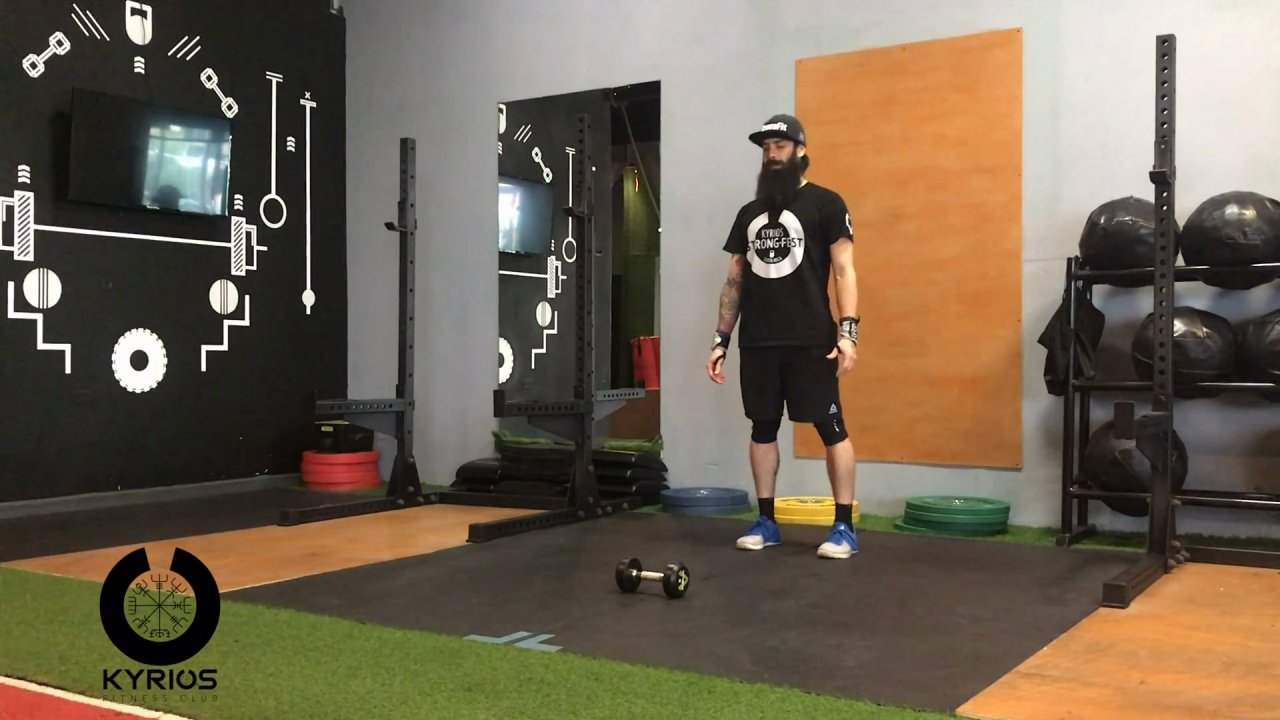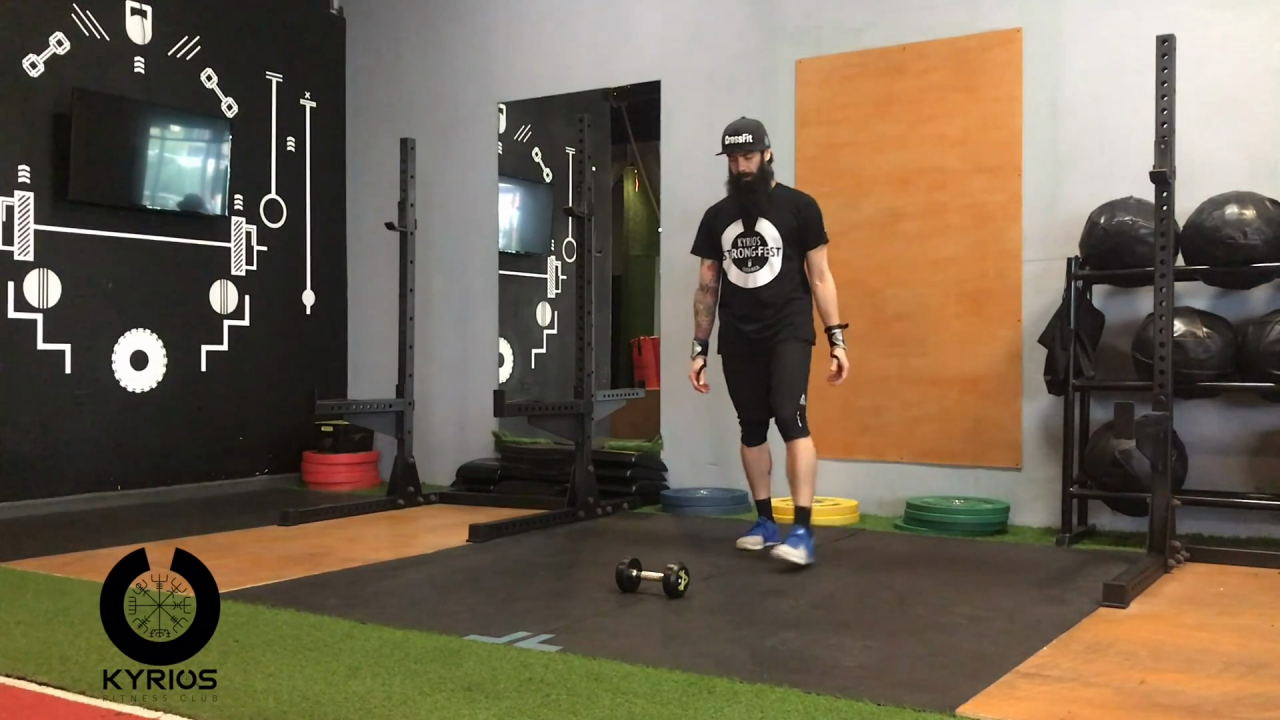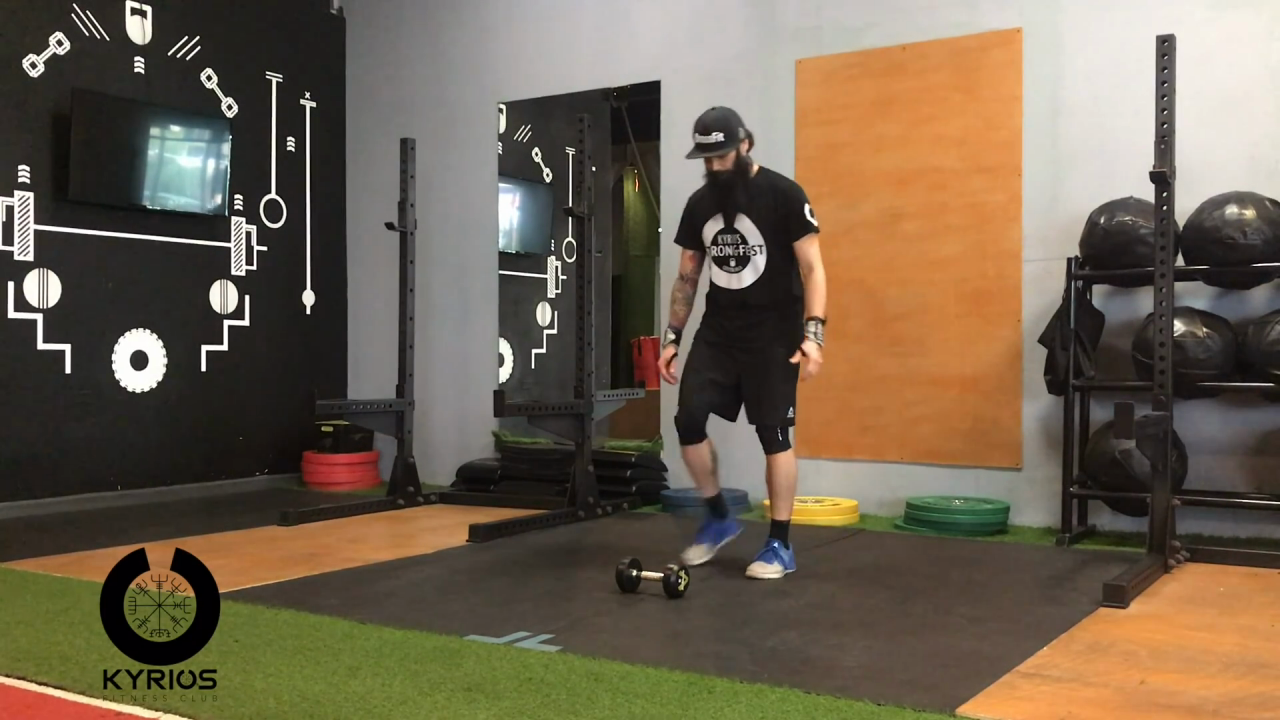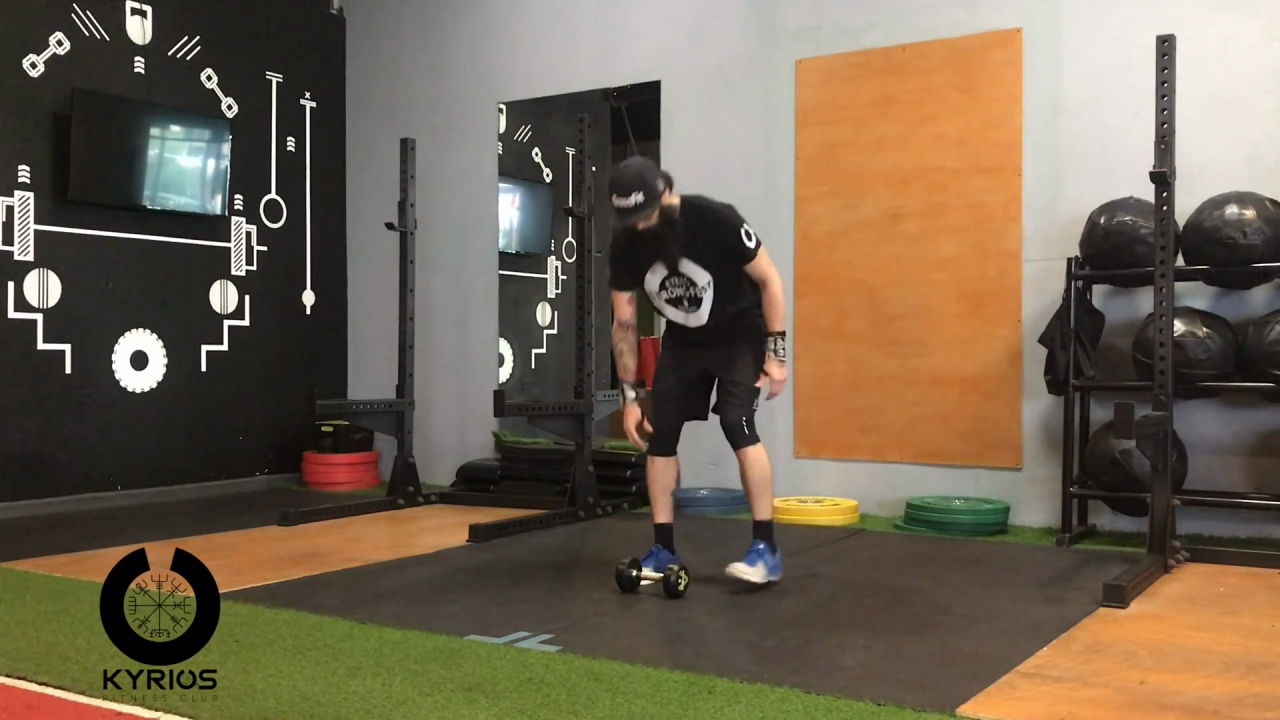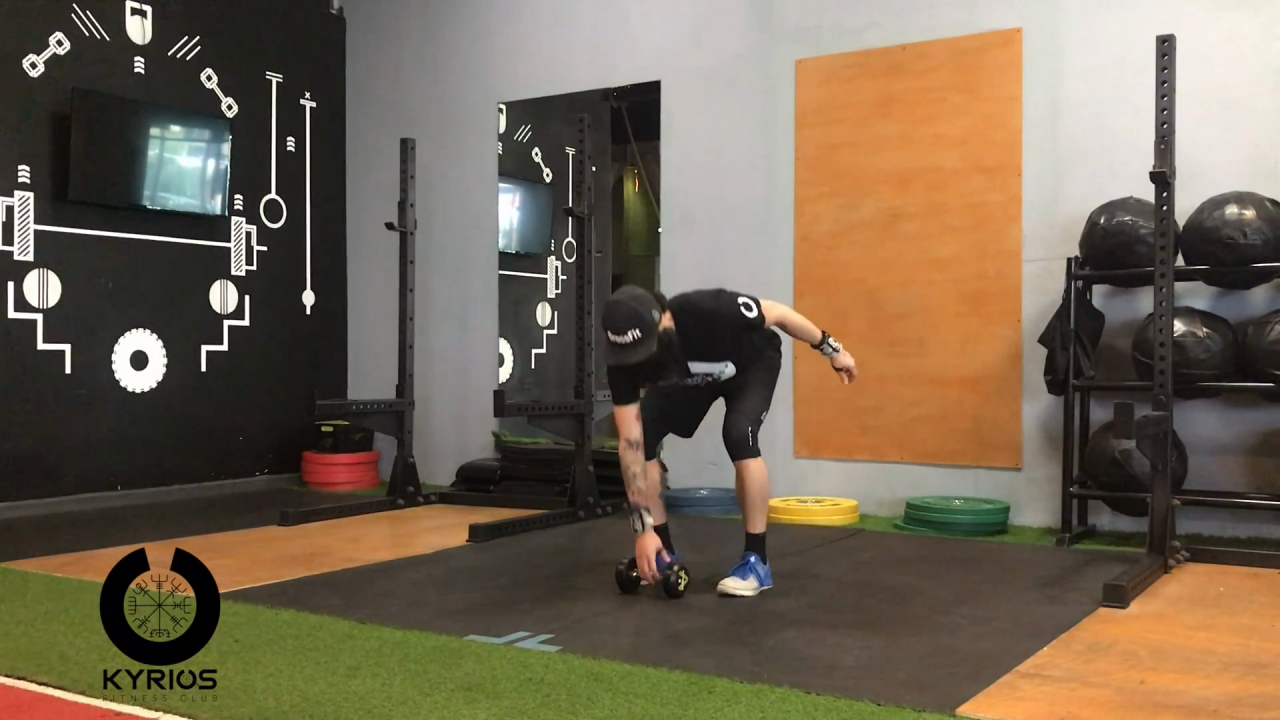
dt=0.5s
person 1, frame 1
left shoulder: (824, 203)
right shoulder: (749, 213)
left elbow: (843, 270)
right elbow: (734, 281)
left wrist: (848, 330)
right wrist: (720, 340)
left hip: (809, 337)
right hip: (757, 338)
left knee: (829, 426)
right knee: (763, 427)
left ankle: (844, 526)
right ankle: (766, 522)
person 1, frame 2
left shoulder: (798, 206)
right shoulder: (717, 216)
left elbow: (820, 276)
right elbow: (707, 287)
left wrist: (837, 338)
right wrist: (699, 349)
left hip: (788, 332)
right hip: (738, 339)
left knee: (790, 419)
right knee: (752, 429)
left ankle: (802, 529)
right ankle: (765, 521)
person 1, frame 3
left shoulder: (782, 194)
right shoulder: (699, 203)
left elbow: (813, 269)
right elbow: (687, 276)
left wrist: (813, 333)
right wrist: (672, 337)
left hip: (771, 336)
right hip: (717, 333)
left knee: (774, 435)
right knee: (689, 422)
left ankle: (779, 544)
right ankle: (718, 517)
person 1, frame 4
left shoulder: (716, 220)
right shoulder: (626, 245)
left elbow: (769, 281)
right elbow: (624, 323)
left wrist: (775, 351)
right wrist: (629, 396)
left hip: (739, 334)
right hip: (683, 341)
left knee: (737, 423)
right knee: (659, 434)
left ankle: (764, 547)
right ankle: (664, 549)
person 1, frame 5
left shoulder: (710, 312)
right shoulder: (625, 361)
left elbow: (778, 313)
right elbow: (631, 443)
left wrist: (831, 349)
right wrist: (643, 528)
left hip: (751, 364)
right hip: (690, 377)
left knee: (739, 434)
right knee: (641, 436)
left ankle: (756, 560)
right ankle: (664, 552)
